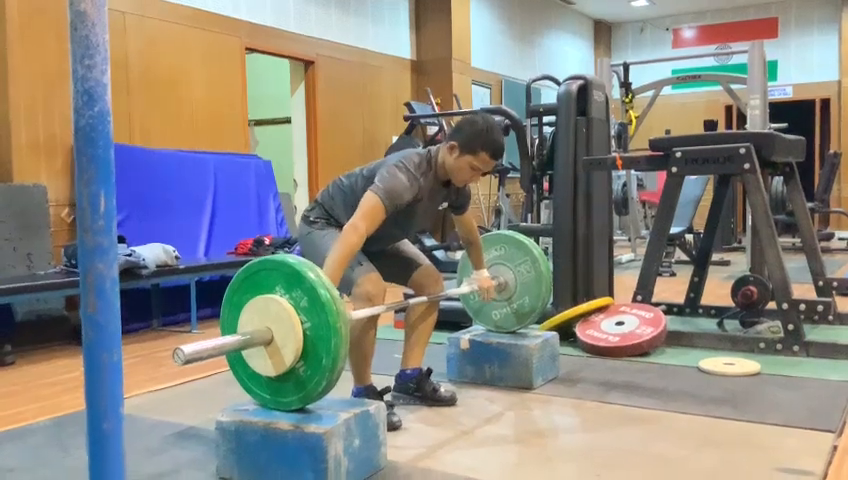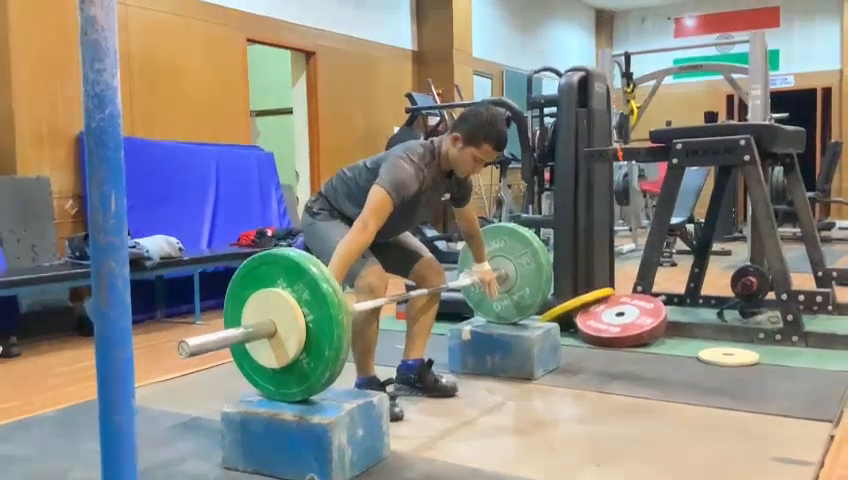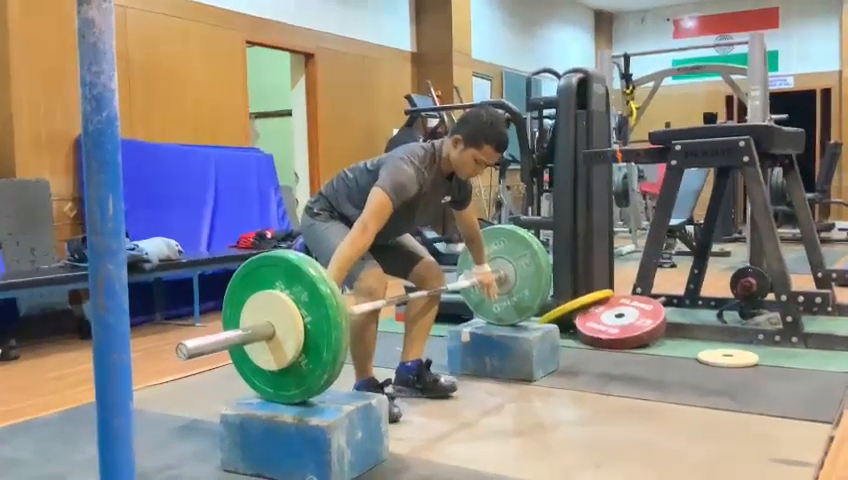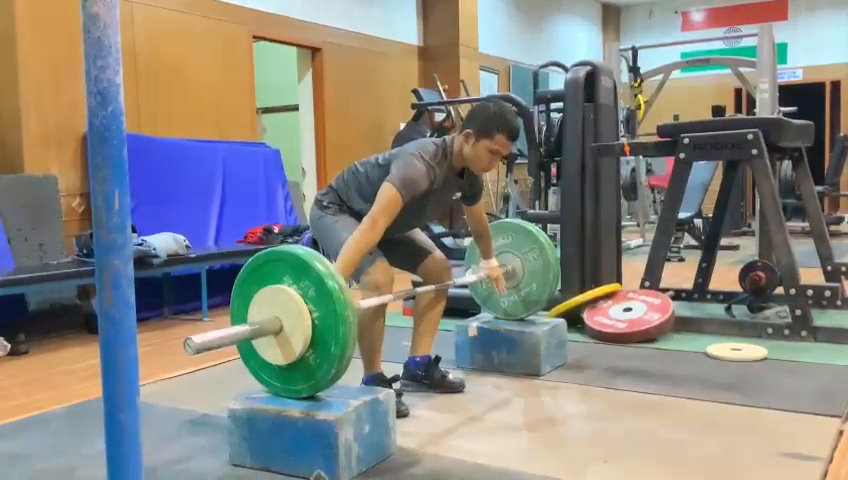
dt=0.7s
person 1, frame 1
left shoulder: (456, 185)
right shoulder: (405, 174)
left elbow: (469, 232)
right elbow: (354, 231)
left wrist: (481, 273)
left hip: (377, 233)
right hip: (325, 225)
left knee: (430, 282)
right knee: (371, 289)
left ankle: (410, 380)
right ankle: (363, 394)
person 1, frame 2
left shoulder: (458, 176)
right shoulder: (408, 165)
left elbow: (469, 226)
right elbow: (364, 226)
left wrist: (482, 266)
left hip: (379, 225)
right hip: (328, 216)
left knee: (432, 274)
right knee: (373, 281)
left ankle: (411, 371)
right ankle: (366, 385)
person 1, frame 3
left shoulder: (458, 179)
right shoulder: (409, 168)
left elbow: (470, 229)
right elbow: (363, 229)
left wrist: (482, 268)
left hip: (378, 225)
right hip: (328, 218)
left knee: (431, 276)
right knee: (372, 283)
left ankle: (410, 372)
right ankle: (366, 387)
person 1, frame 4
left shoulder: (470, 175)
right shoulder: (419, 163)
left elbow: (479, 224)
right elbow: (372, 224)
left wrist: (489, 263)
left hip: (387, 218)
right hip: (337, 211)
left knee: (439, 269)
right knee: (379, 278)
left ankle: (418, 367)
right ankle: (373, 381)
